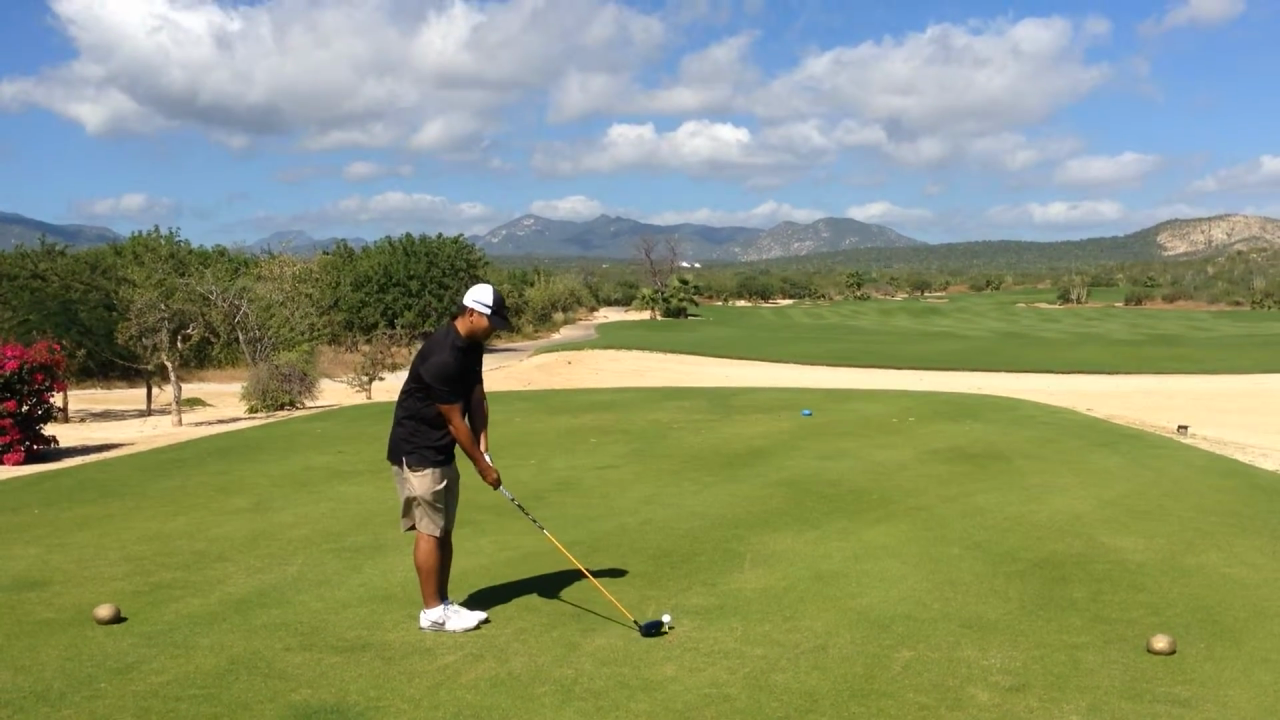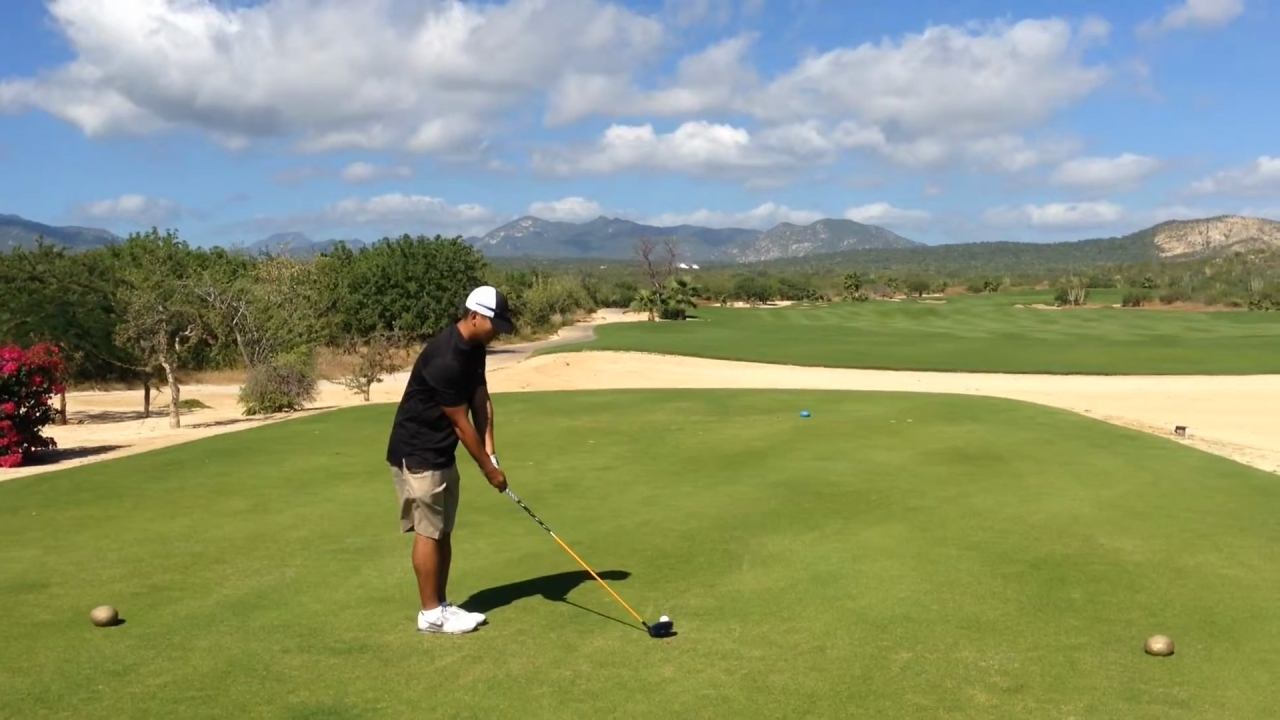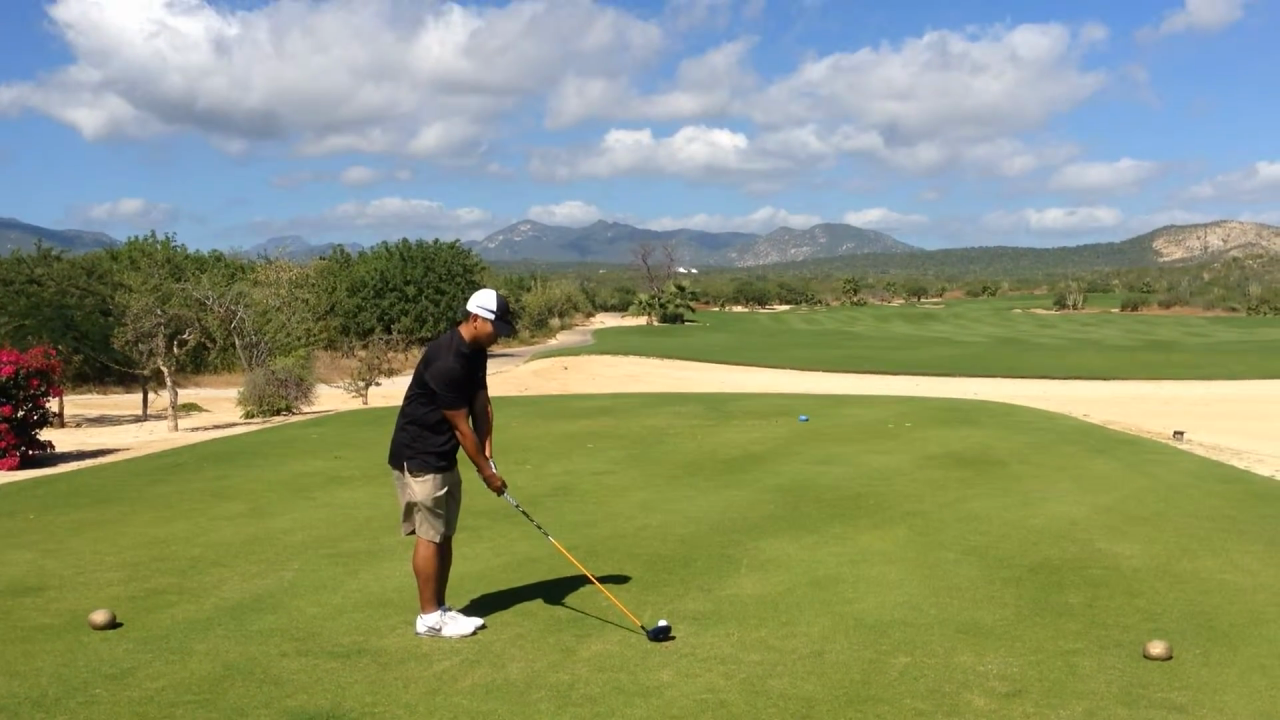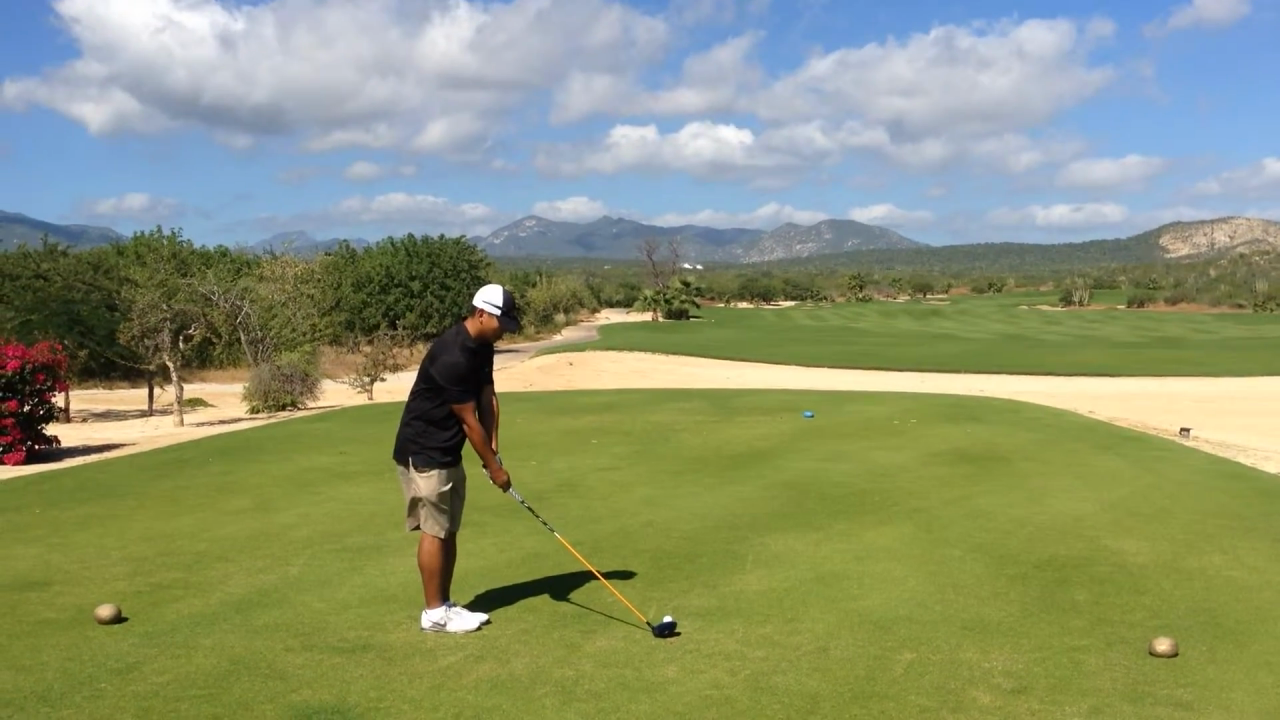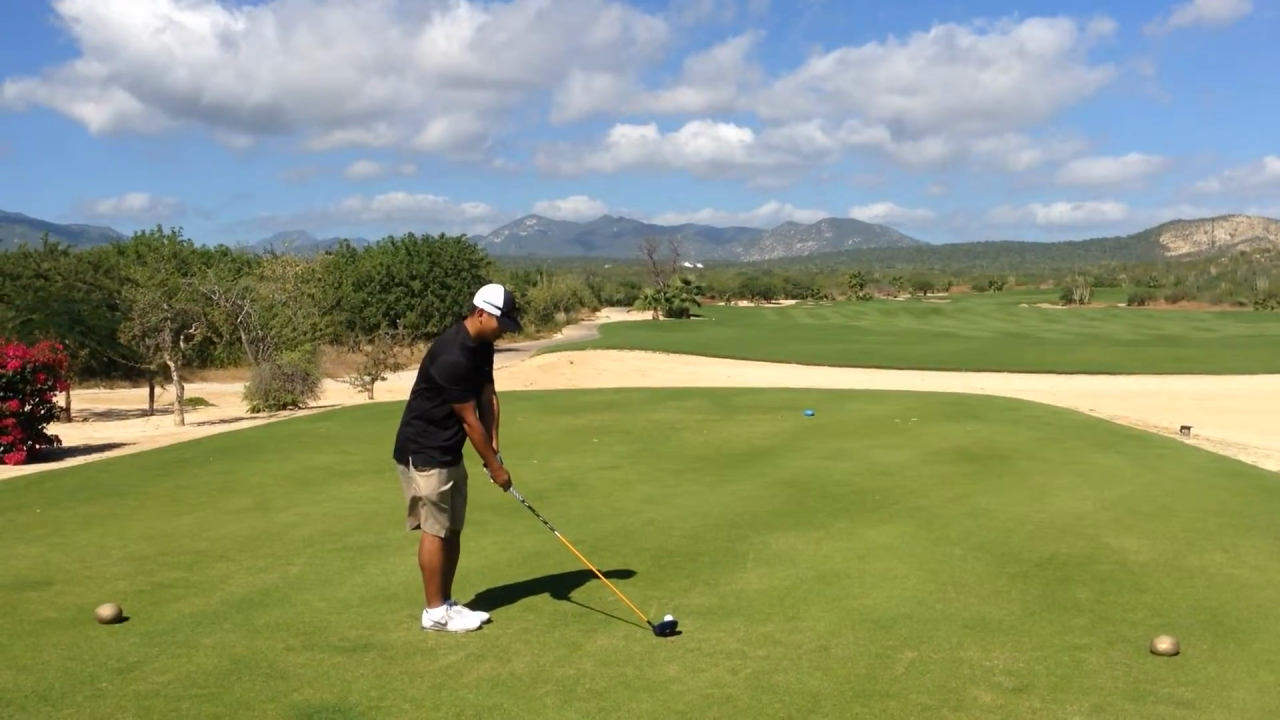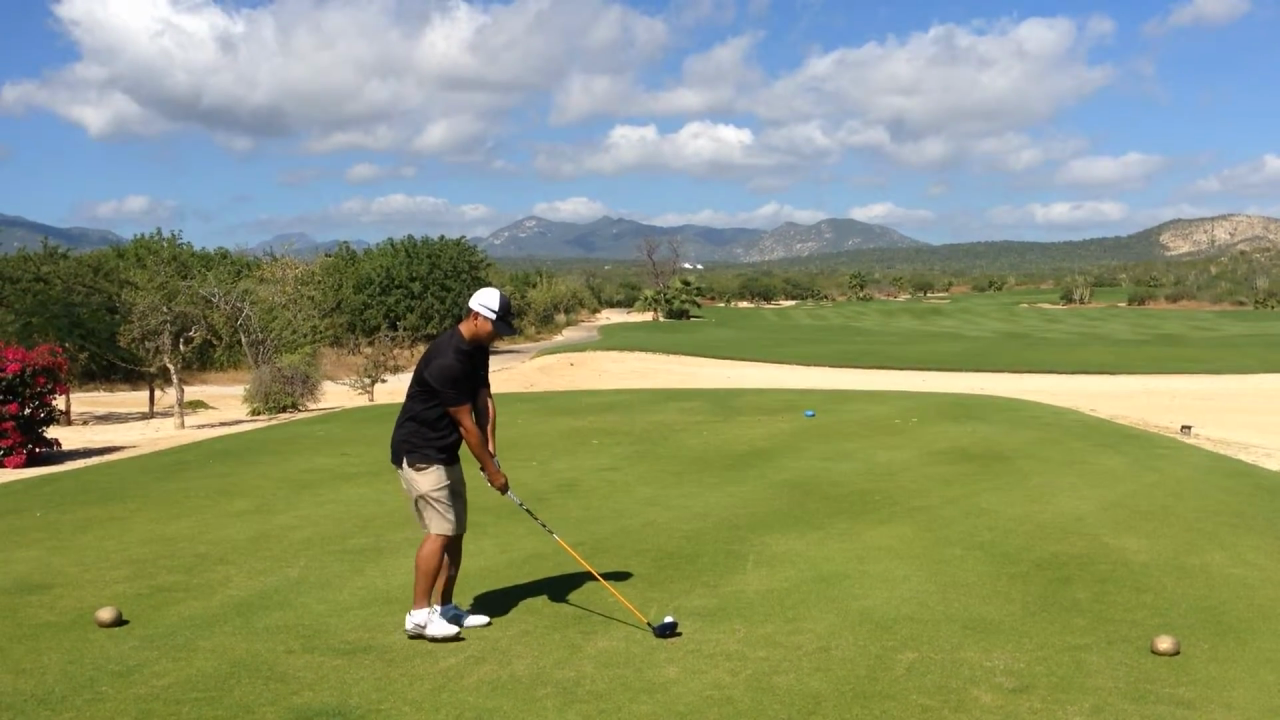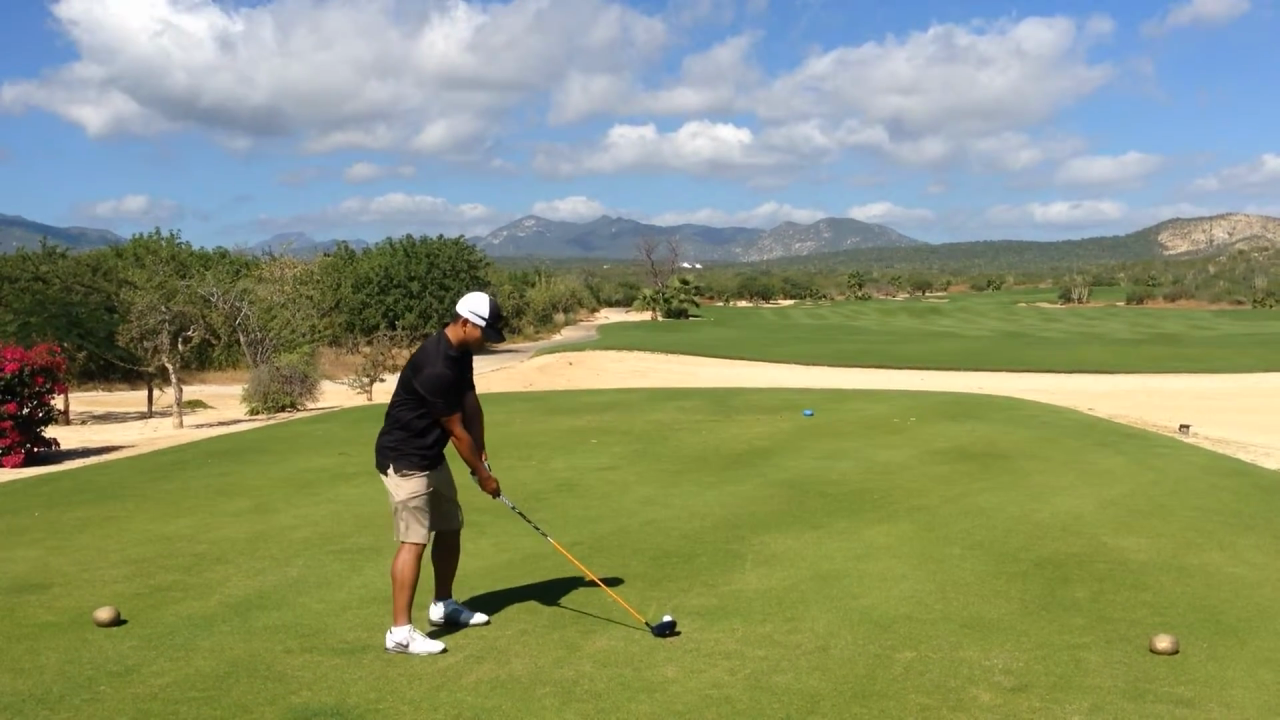
dt=0.4s
person 1, frame 1
left shoulder: (472, 346)
right shoulder: (442, 356)
left elbow: (477, 398)
right elbow: (455, 421)
left wrist: (484, 450)
right wrist: (482, 467)
left hip: (441, 452)
right hip: (417, 452)
left knee: (445, 530)
right knee: (429, 531)
left ankle: (443, 603)
right ankle: (432, 612)
person 1, frame 2
left shoulder: (474, 348)
right shoulder: (445, 359)
left elbow: (480, 400)
right elbow: (460, 422)
left wrist: (491, 452)
right wrist: (488, 468)
left hip: (441, 453)
right hip: (416, 454)
left knee: (443, 531)
right knee: (428, 532)
left ankle: (442, 604)
right ankle: (430, 613)
person 1, frame 3
left shoulder: (476, 352)
right shoulder: (446, 361)
left elbow: (481, 404)
right elbow: (461, 426)
left wrist: (488, 457)
right wrist: (487, 473)
left hip: (443, 457)
right hip: (419, 458)
left knee: (445, 536)
right knee: (429, 536)
left ankle: (441, 609)
right ankle: (429, 618)
person 1, frame 4
left shoulder: (482, 347)
right shoulder: (453, 356)
left elbow: (488, 399)
right elbow: (468, 420)
left wrist: (494, 453)
right wrist: (494, 467)
left hip: (447, 452)
right hip: (423, 453)
left knee: (448, 531)
right knee: (433, 531)
left ankle: (445, 604)
right ankle: (433, 613)
person 1, frame 5
left shoulder: (482, 346)
right shoulder: (452, 356)
left elbow: (488, 397)
right elbow: (469, 419)
left wrist: (495, 451)
right wrist: (494, 466)
left hip: (448, 451)
right hip: (423, 452)
left knee: (452, 529)
right knee: (435, 531)
left ankle: (446, 603)
right ankle: (435, 612)
person 1, frame 6
left shoulder: (477, 350)
right shoulder: (446, 359)
left elbow: (484, 401)
right elbow: (465, 423)
left wrist: (491, 452)
right wrist: (491, 469)
left hip: (445, 453)
right hip: (419, 453)
left knee: (455, 531)
right knee: (440, 530)
left ankle: (443, 607)
right ankle: (419, 613)
person 1, frame 7
left shoulder: (461, 352)
right shoulder: (435, 367)
left elbow: (471, 404)
right elbow: (457, 430)
left wrist: (483, 458)
right wrist: (483, 475)
left hip: (430, 456)
right hip: (403, 459)
left knee: (450, 528)
right knee: (413, 540)
left ankle: (443, 605)
right ankle: (400, 631)
